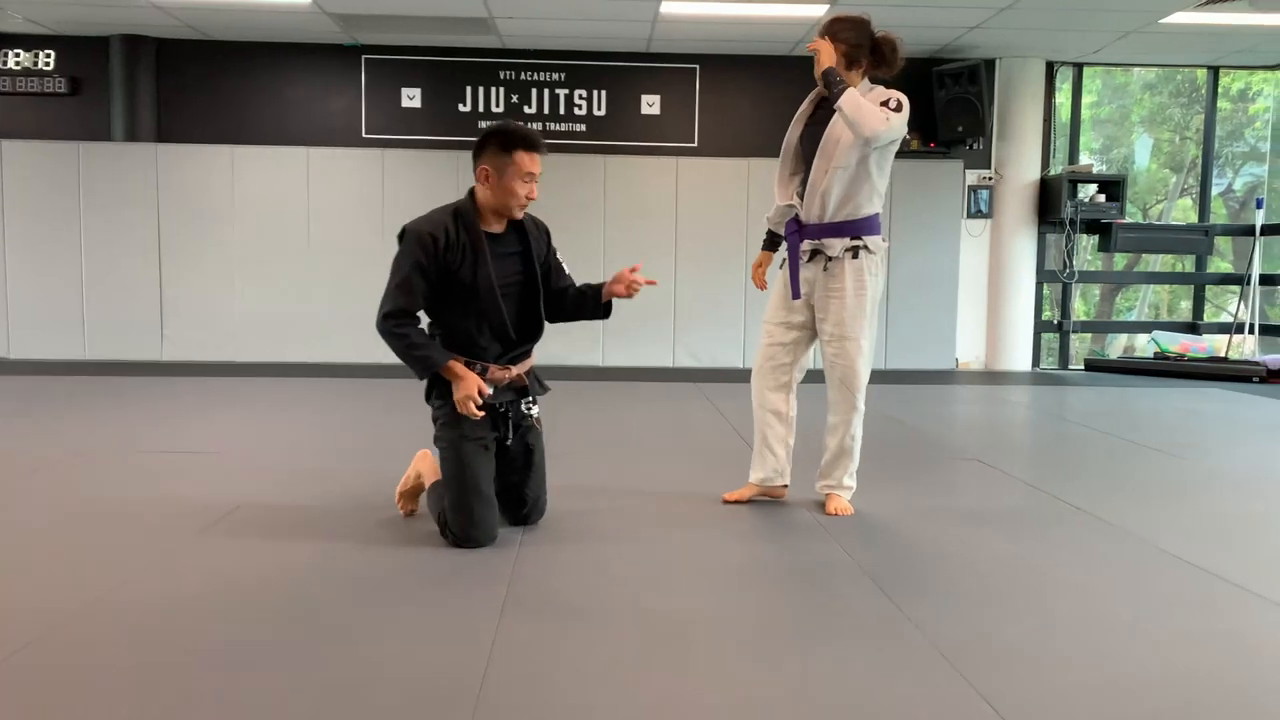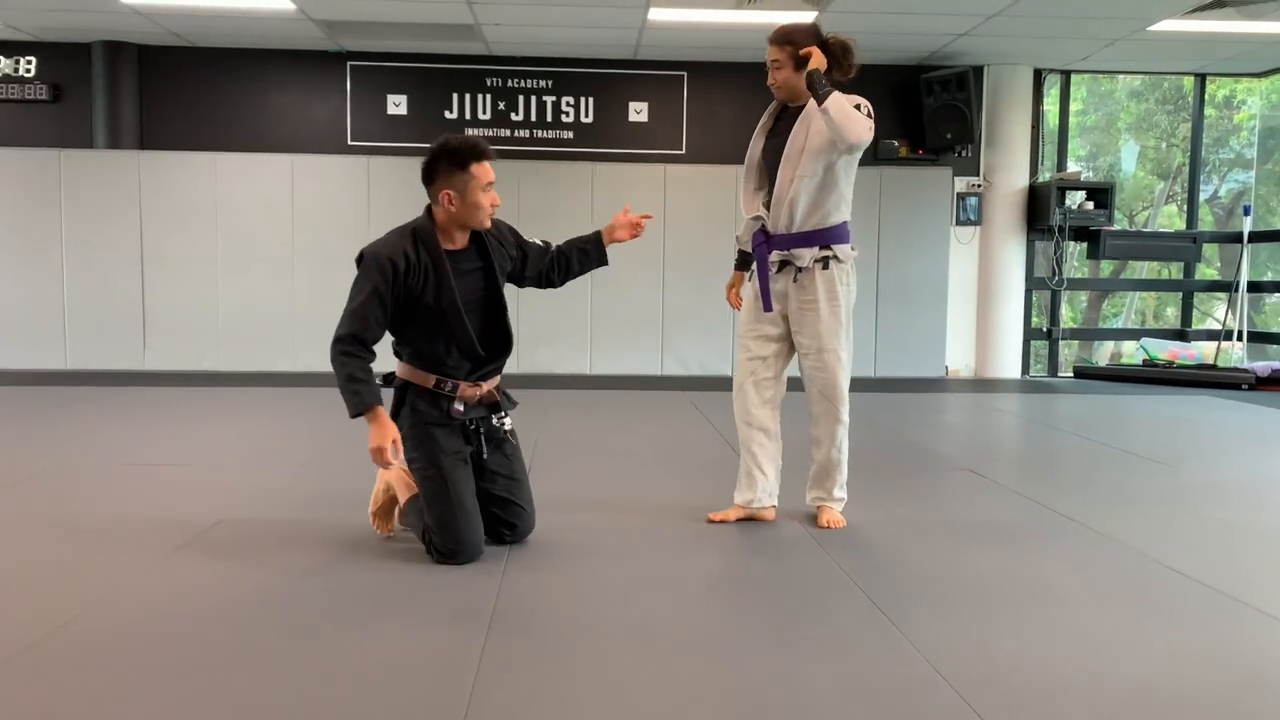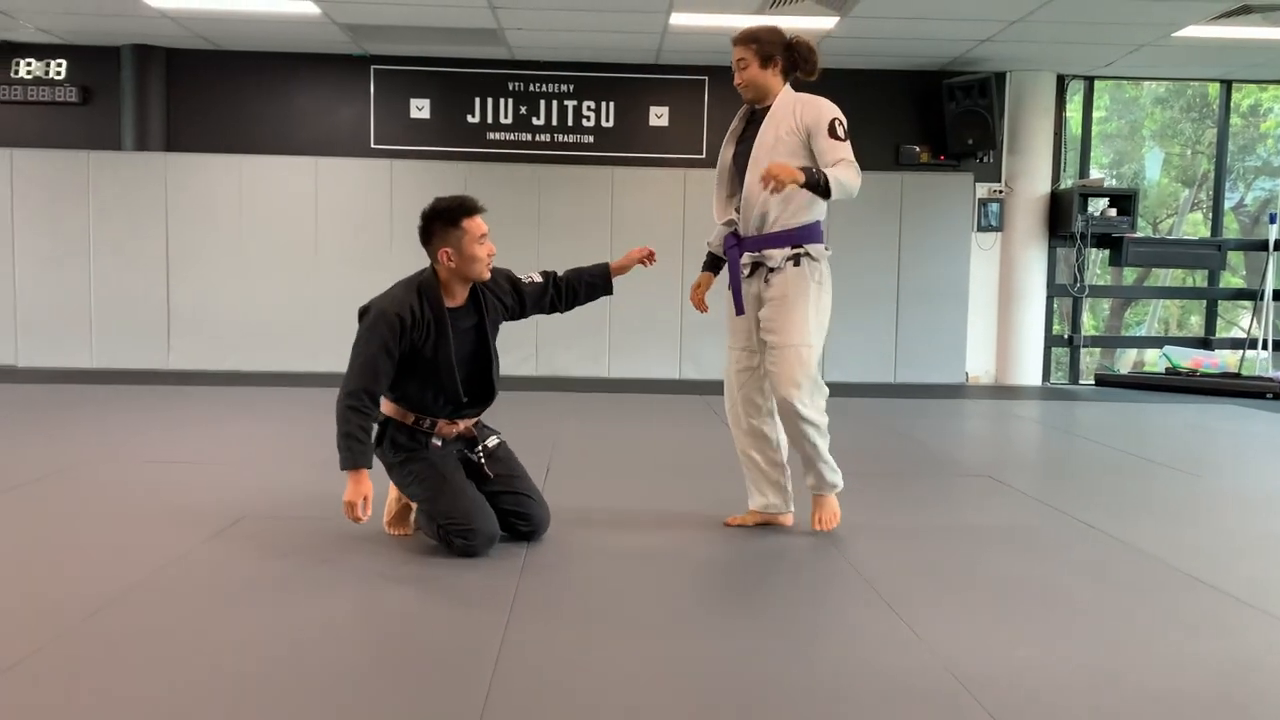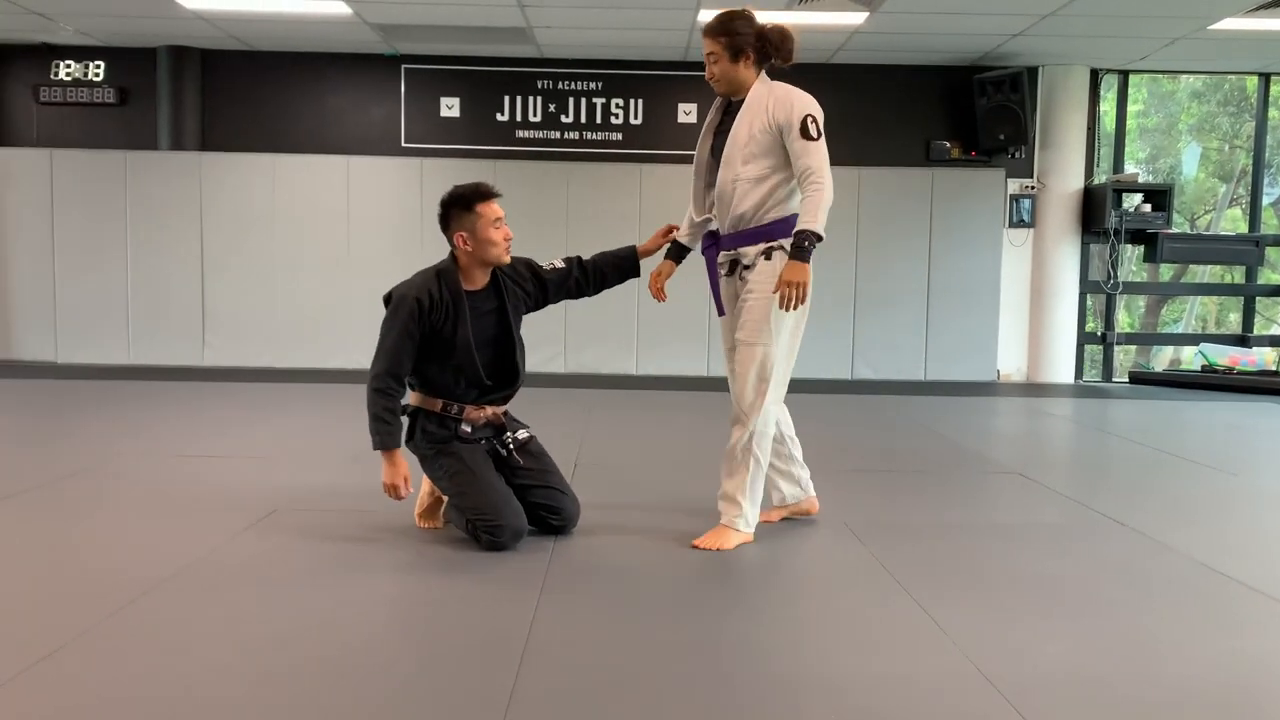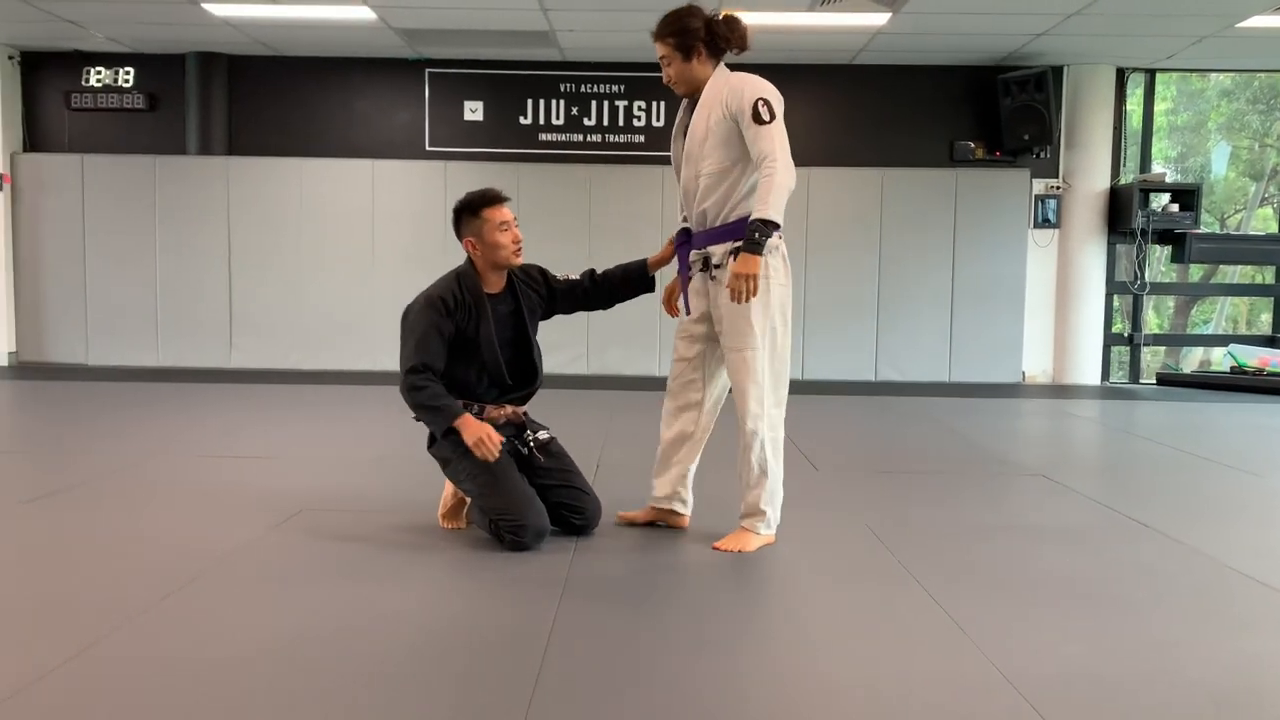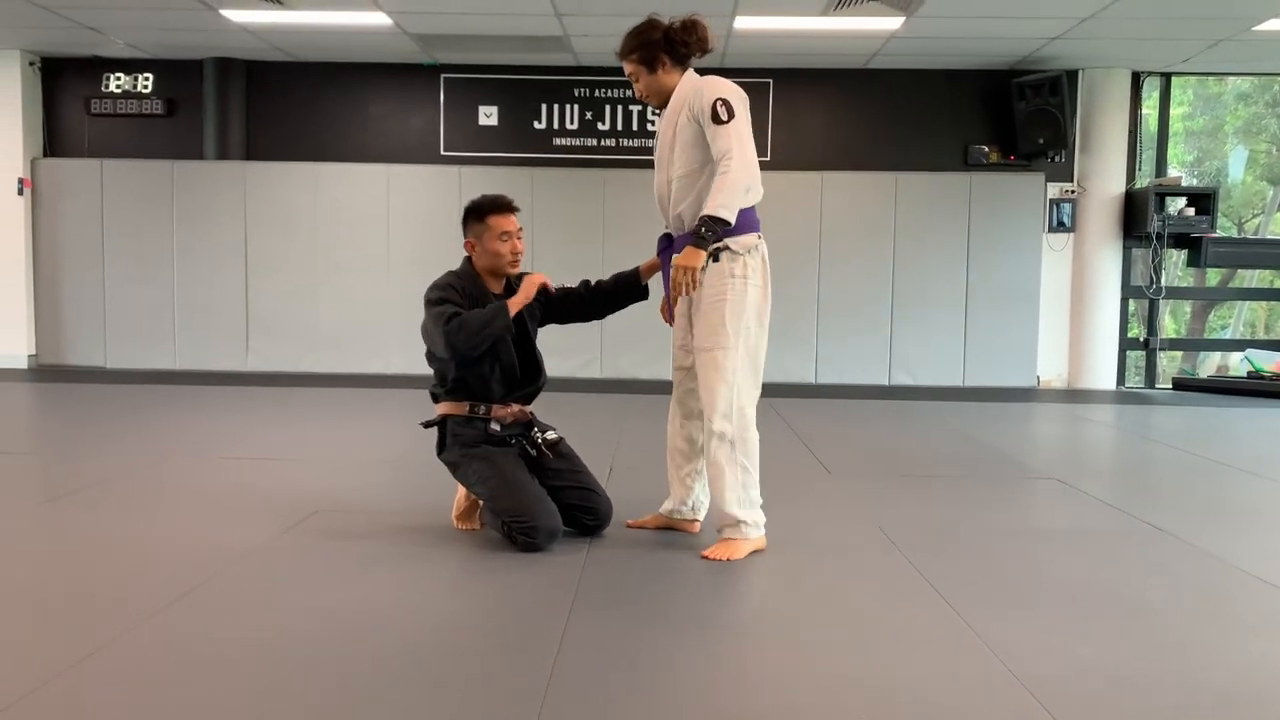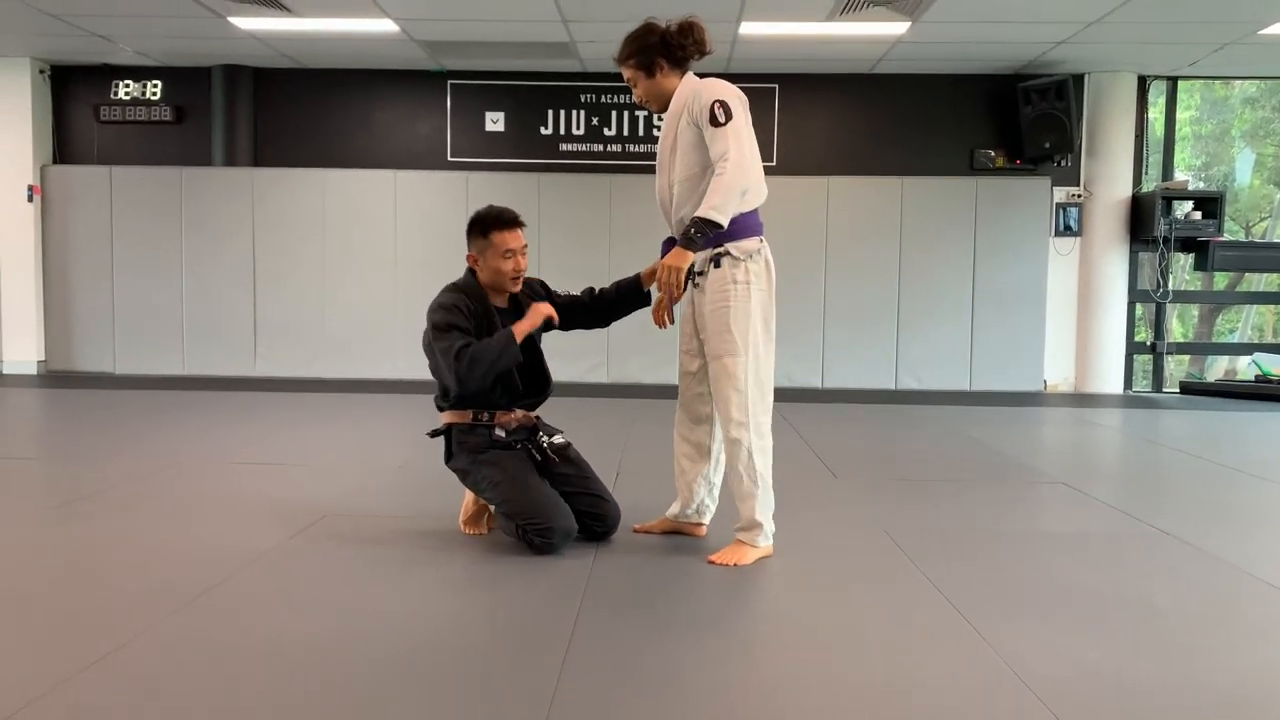
dt=0.4s
person 1, frame 1
left shoulder: (889, 104)
right shoulder: (815, 105)
left elbow: (870, 131)
left wrist: (834, 78)
right wrist: (769, 244)
left hip: (851, 254)
right hip: (803, 252)
left knee: (846, 373)
right knee: (772, 366)
left ankle: (837, 485)
right ankle: (769, 476)
person 1, frame 2
left shoulder: (845, 107)
right shoulder: (774, 118)
left elbow: (858, 139)
left wrist: (817, 83)
right wrist: (742, 263)
left hip: (821, 263)
right hip: (772, 265)
left knee: (828, 384)
right knee: (753, 381)
left ankle: (828, 497)
right ankle: (757, 497)
person 1, frame 3
left shoulder: (813, 111)
right shoulder: (743, 124)
left elbow: (849, 176)
left wrist: (804, 175)
right wrist: (710, 267)
left hip: (796, 263)
right hip: (748, 267)
left knee: (792, 385)
right knee: (745, 391)
left ankle: (825, 486)
right ankle: (771, 502)
person 1, frame 4
left shoulder: (790, 103)
right shoulder: (723, 115)
left elbow: (818, 185)
right elbow: (707, 200)
left wrist: (800, 254)
right wrist: (672, 256)
left hip: (773, 257)
right hip: (732, 263)
left knee: (754, 391)
right knee: (754, 390)
left ankle: (737, 518)
right ankle: (796, 493)
person 1, frame 5
left shoulder: (748, 92)
right shoulder: (694, 110)
left elbow: (778, 172)
left wrist: (754, 248)
right wrist: (681, 272)
left hip: (747, 259)
right hip: (706, 262)
left knee: (755, 392)
right knee: (687, 387)
left ankle: (760, 520)
right ankle: (670, 501)
person 1, frame 6
left shoulder: (713, 93)
right shoulder: (676, 113)
left elbow: (737, 171)
left wrist: (697, 243)
right wrist: (674, 275)
left hip: (731, 258)
right hip: (699, 263)
left knee: (725, 394)
right knee: (689, 392)
left ankle: (744, 526)
right ankle: (685, 507)
person 1, frame 7
left shoulder: (712, 95)
right shoulder: (679, 114)
left elbow: (736, 173)
left wrist: (686, 244)
right wrist: (670, 283)
left hip: (734, 262)
right hip: (703, 267)
left knee: (737, 399)
right knee: (695, 396)
left ankle: (756, 533)
right ankle: (691, 511)
person 2, frame 1
left shoulder: (533, 233)
right shoulder: (431, 235)
left elbow: (555, 304)
right elbow: (393, 320)
left wrist: (607, 290)
right wrist: (453, 373)
left hip: (518, 391)
right hip: (464, 392)
left knee: (526, 512)
right knee: (474, 534)
left ankle: (457, 471)
right ankle: (430, 474)
person 2, frame 2
left shoulder: (496, 239)
right shoulder: (393, 258)
left elbow: (549, 267)
right elbow: (350, 344)
left wrist: (607, 236)
right wrist: (375, 418)
left hip: (488, 406)
right hip: (430, 412)
left knee: (516, 526)
right knee: (460, 548)
left ankle: (434, 486)
right ankle: (401, 487)
person 2, frame 3
left shoulder: (493, 288)
right shoulder: (395, 312)
left elbow: (554, 292)
right elbow: (358, 395)
left wrist: (619, 267)
right wrist: (357, 474)
left hip: (469, 434)
right hip: (412, 441)
left knee: (532, 522)
right knee: (477, 536)
left ankle: (440, 497)
right ankle: (414, 501)
person 2, frame 4
left shoulder: (515, 277)
right shoulder: (418, 298)
left elbow: (581, 276)
right elbow: (385, 379)
left wrist: (646, 250)
right wrist: (391, 456)
left hip: (498, 425)
right hip: (443, 432)
left knee: (562, 516)
right knee: (505, 531)
left ankle: (469, 487)
right ankle: (445, 496)
person 2, frame 5
left shoulder: (529, 282)
right shoulder: (442, 300)
left elbow: (593, 290)
right elbow: (416, 380)
left wrist: (659, 261)
right wrist: (464, 422)
left hip: (517, 425)
right hip: (466, 432)
left knee: (584, 516)
right knee: (527, 530)
left ankle: (493, 490)
right ankle: (468, 496)
person 2, frame 6
left shoulder: (525, 285)
right shoulder: (446, 292)
left elbow: (588, 301)
right elbow: (453, 340)
left wrist: (652, 268)
right wrist: (515, 302)
left hip: (523, 427)
right hip: (472, 435)
left knee: (596, 515)
right knee: (540, 531)
left ankle: (501, 490)
right ankle: (480, 497)
person 2, frame 7
left shoulder: (529, 293)
right shoulder: (450, 309)
left elbow: (595, 308)
right elbow: (463, 373)
left wrist: (653, 274)
right wrist: (523, 327)
left hip: (529, 431)
right hip: (479, 443)
left knee: (604, 520)
right knee: (554, 531)
left ankle: (505, 495)
right ankle: (489, 500)
